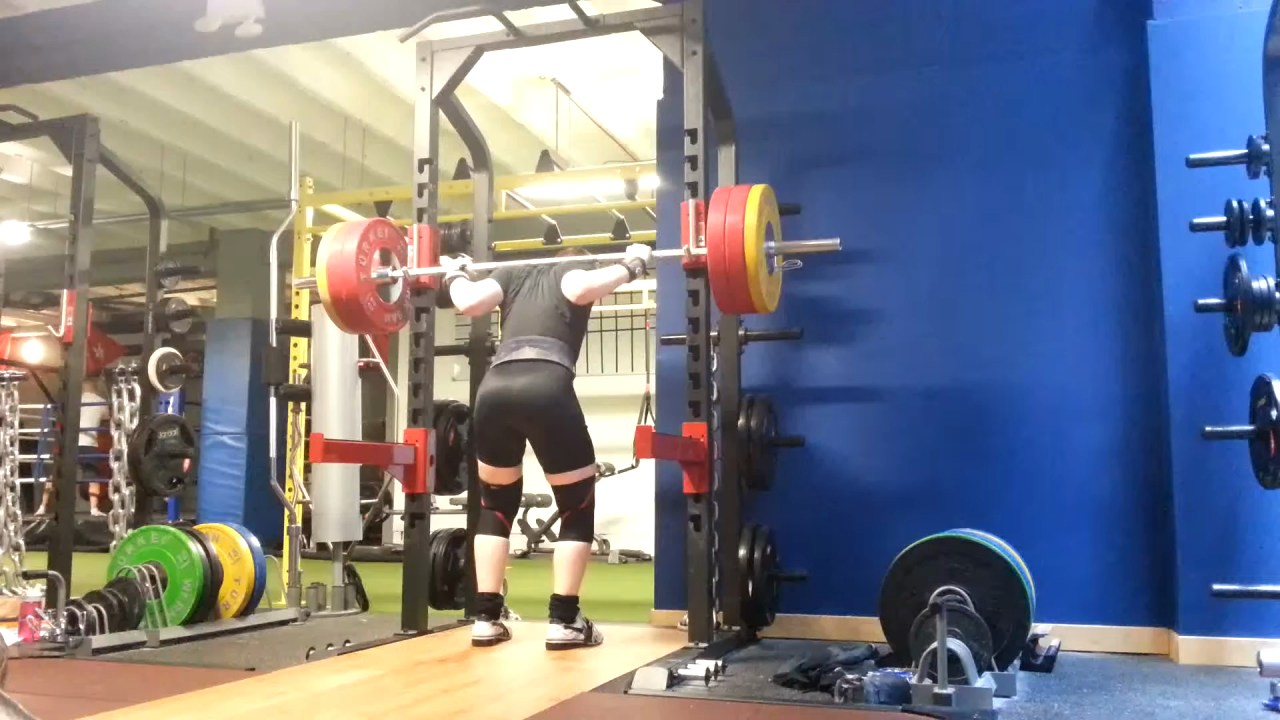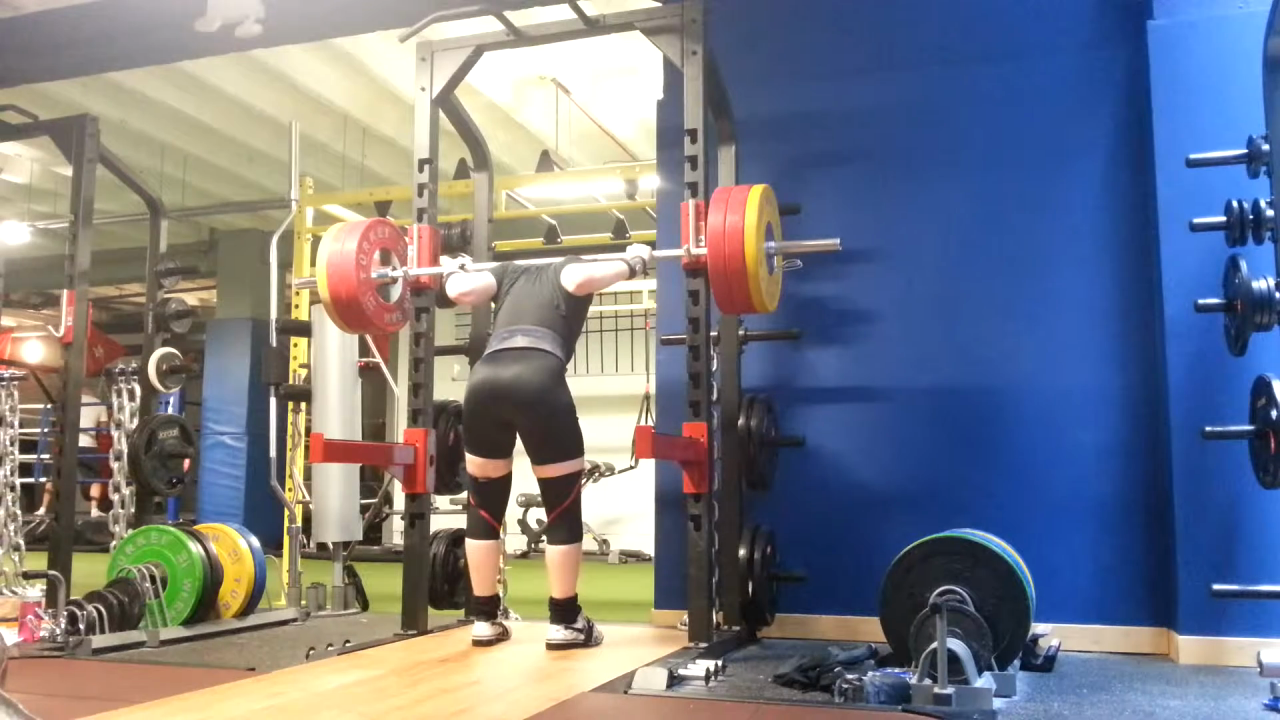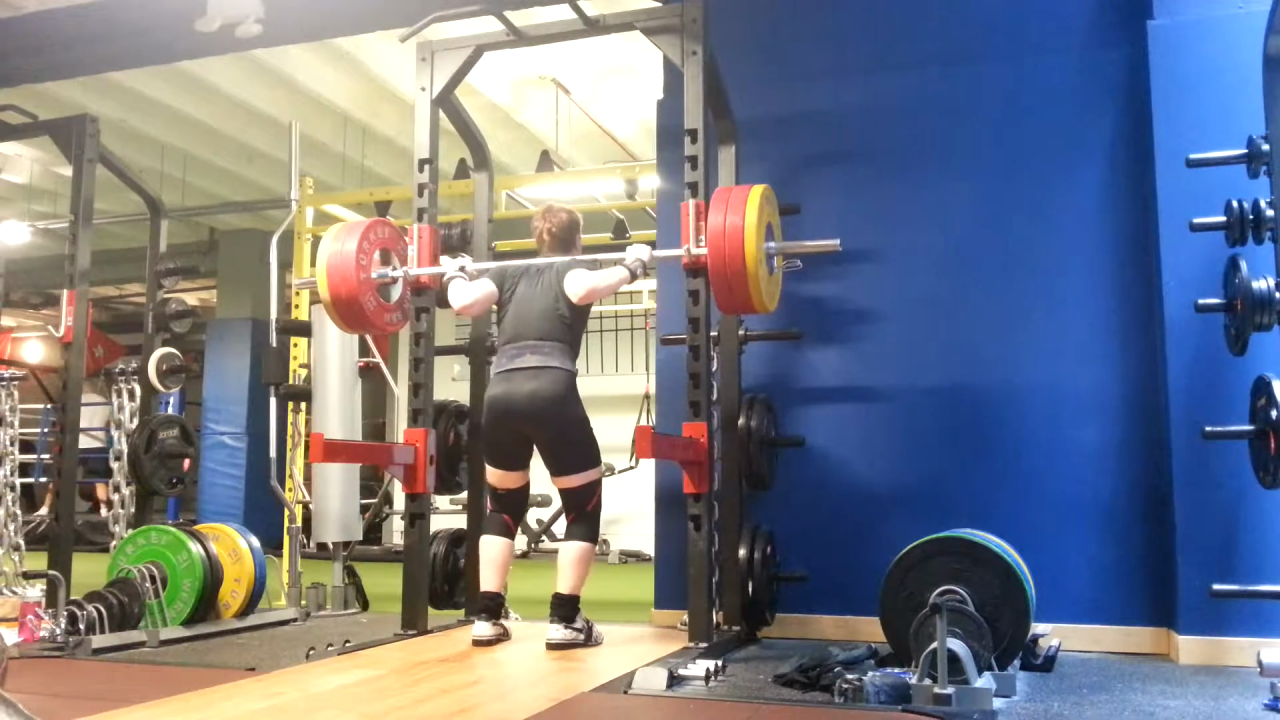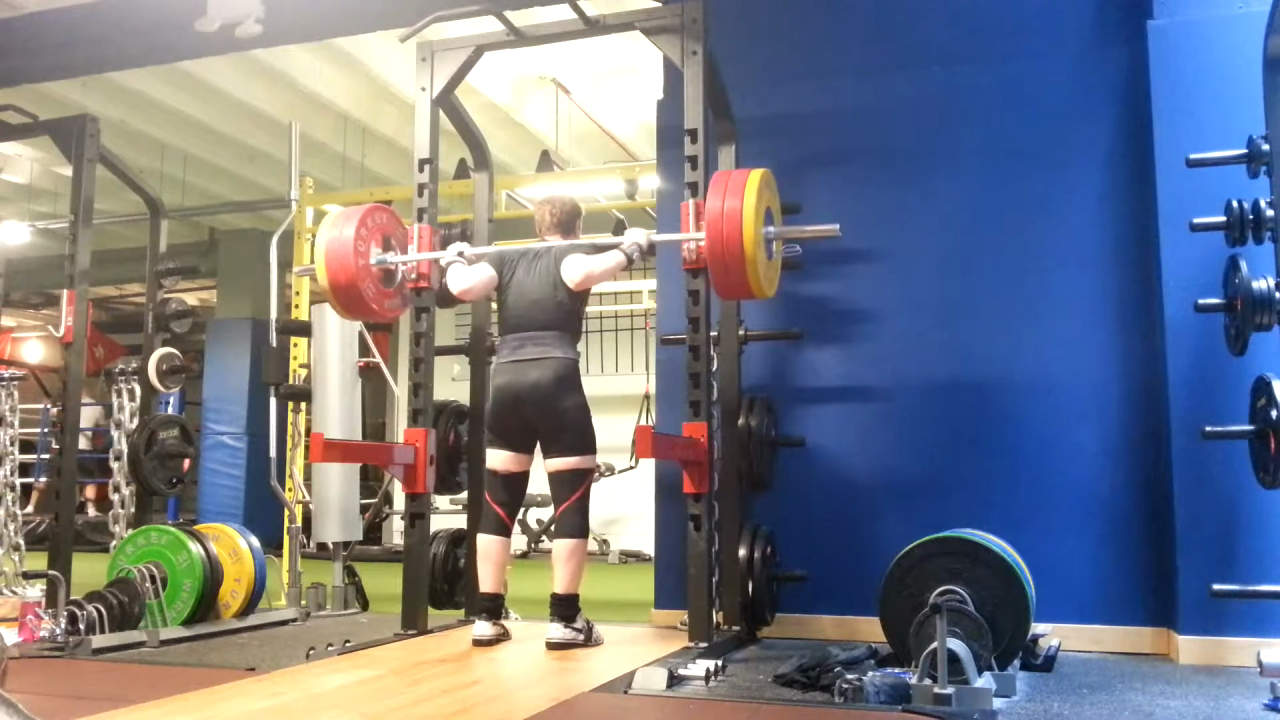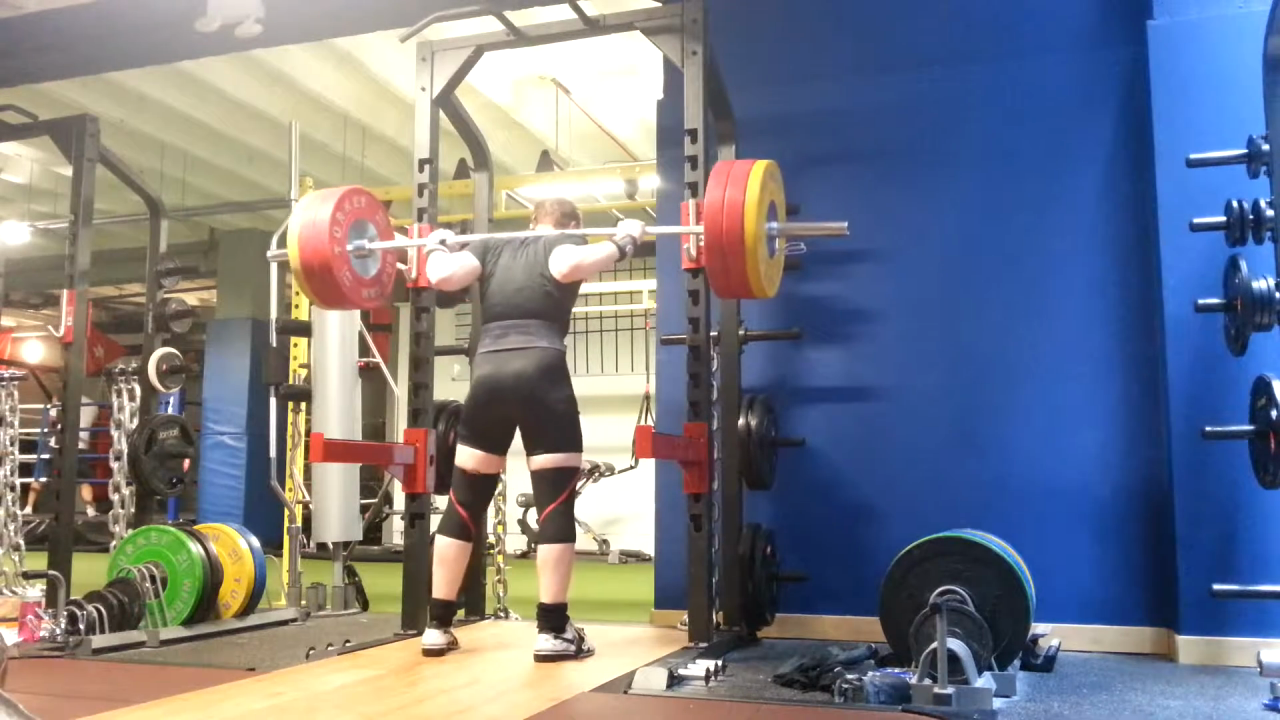
dt=1s
person 1, frame 1
left shoulder: (514, 273)
right shoulder: (582, 267)
left elbow: (470, 303)
right elbow: (580, 290)
left wrist: (454, 274)
right wrist: (631, 265)
left hip: (494, 391)
right hip: (546, 389)
left knee: (495, 507)
right knee: (577, 509)
left ankle: (486, 619)
right ankle: (564, 621)
person 1, frame 2
left shoulder: (510, 271)
right shoulder: (572, 267)
left elbow: (462, 292)
right elbow: (580, 279)
left wrist: (452, 271)
right wrist: (632, 262)
left hip: (484, 380)
right hip: (538, 379)
left knee: (484, 504)
right knee: (562, 507)
left ankle: (484, 620)
right ankle: (565, 622)
person 1, frame 3
left shoulder: (507, 273)
right shoulder: (577, 268)
left elbow: (465, 303)
right elbow: (582, 291)
left wrist: (454, 274)
right wrist: (633, 266)
left hip: (500, 395)
right hip: (551, 393)
left knee: (503, 510)
right knee: (584, 510)
left ankle: (486, 618)
right ankle: (565, 621)
person 1, frame 4
left shoulder: (506, 257)
right shoulder: (578, 251)
left elbow: (464, 287)
right elbow: (579, 275)
left wrist: (453, 260)
right wrist: (630, 248)
left hip: (506, 381)
right hip: (555, 380)
left knee: (498, 503)
right knee: (571, 503)
left ankle: (487, 617)
right ankle: (565, 620)
person 1, frame 5
left shoulder: (491, 246)
right shoulder: (570, 242)
left elbow: (444, 276)
right elbow: (569, 266)
left wrist: (436, 247)
right wrist: (623, 242)
left hip: (487, 374)
right hip: (541, 373)
left knee: (465, 503)
right knee: (555, 503)
left ankle: (437, 626)
right ankle: (553, 631)
